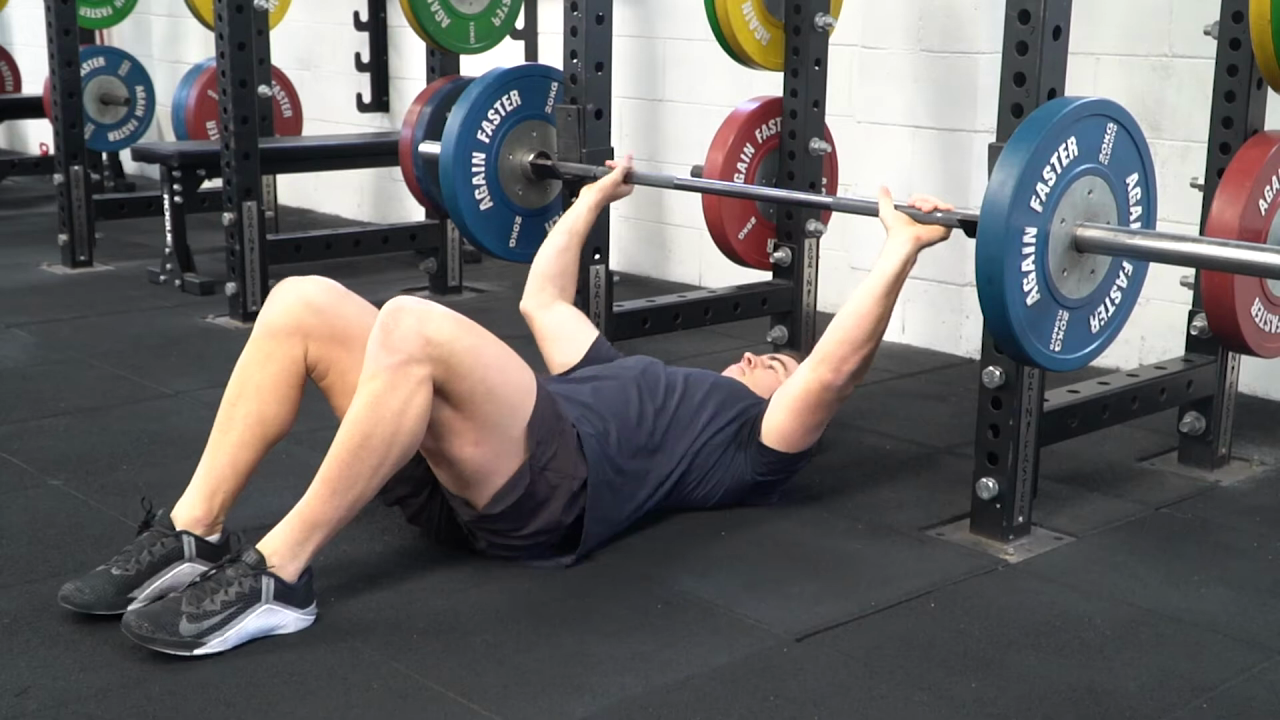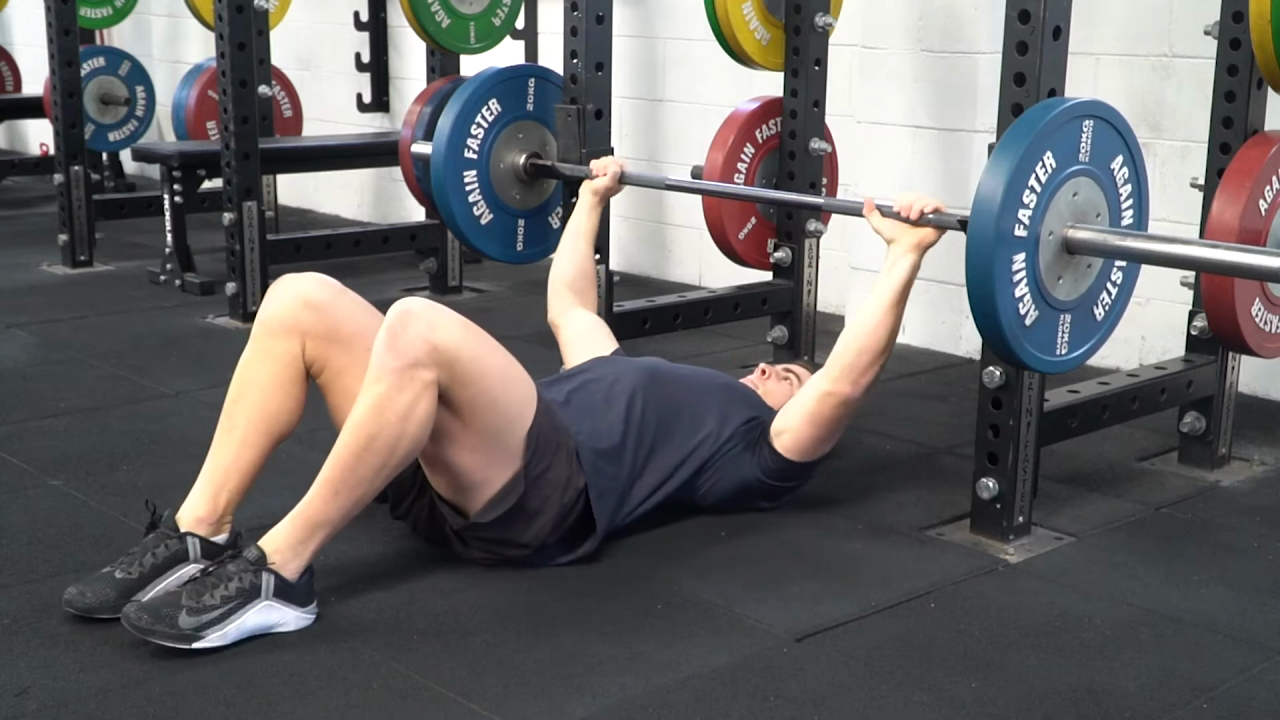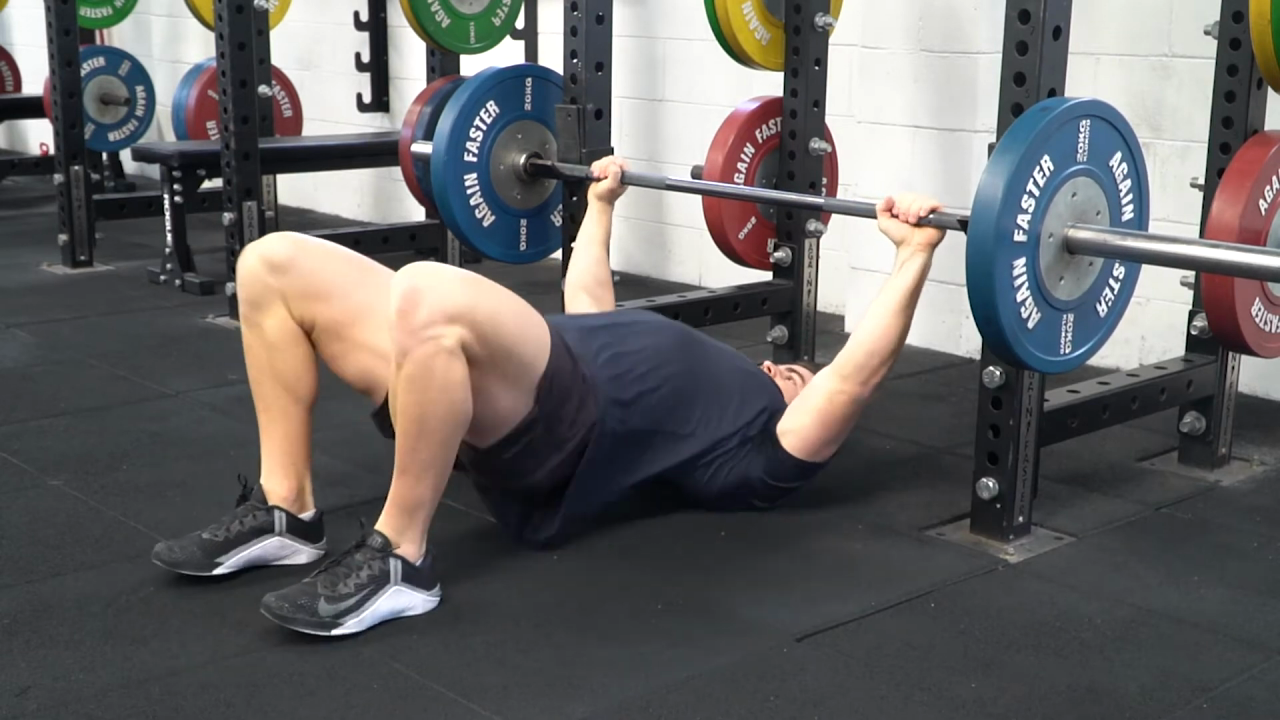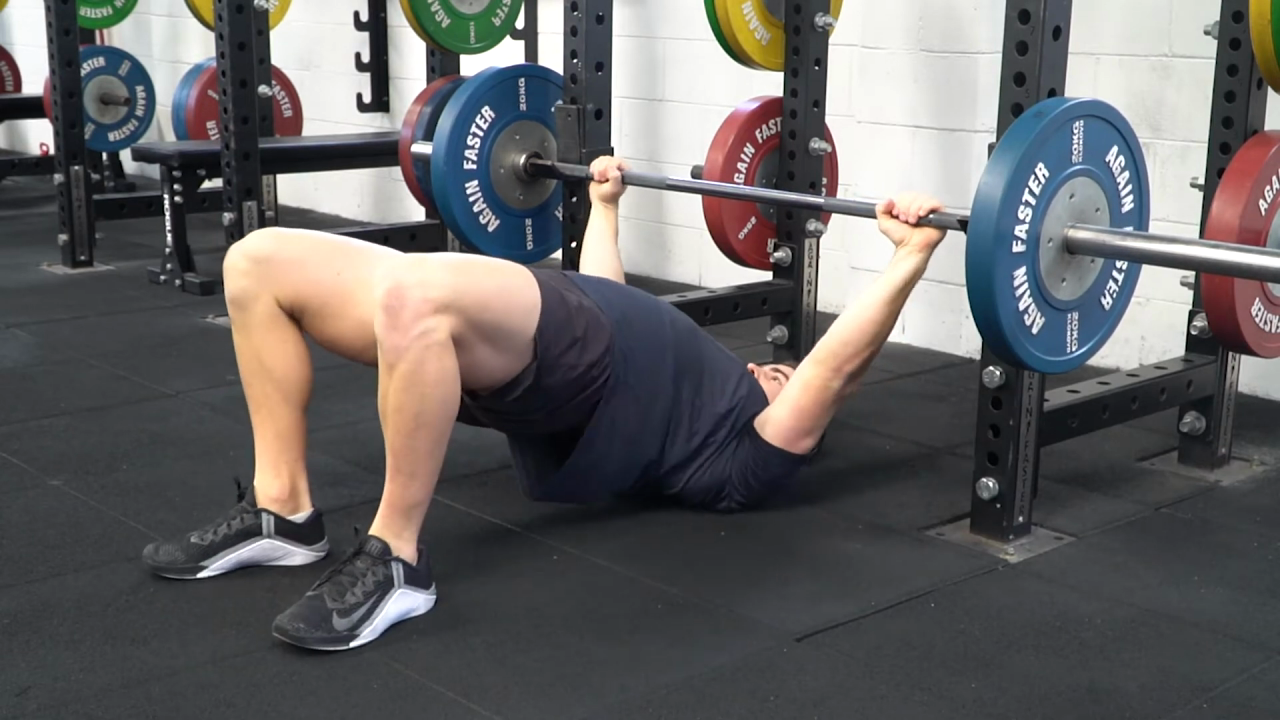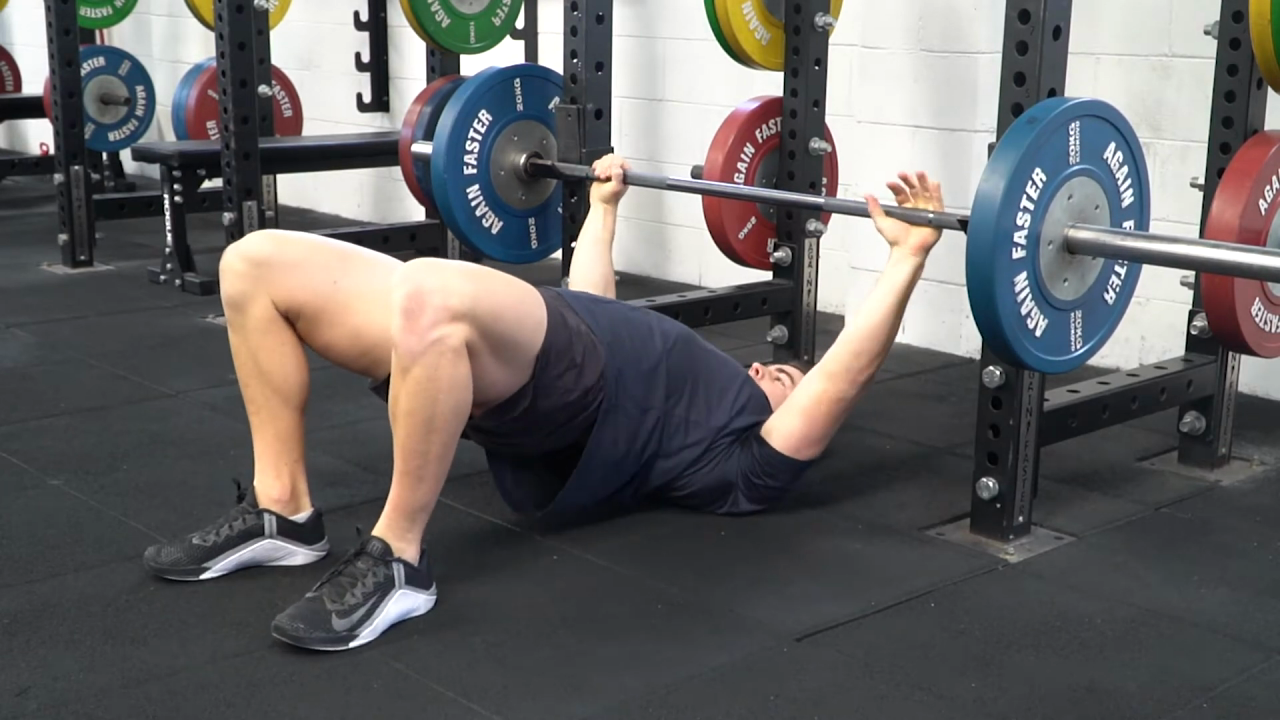
dt=1s
person 1, frame 1
left shoulder: (755, 446)
right shoulder: (621, 374)
left elbow: (838, 364)
right elbow: (542, 298)
left wrist: (902, 249)
right wrist: (590, 198)
left hip: (538, 485)
right hip: (449, 473)
left knee: (413, 323)
right knee: (303, 303)
left ankle: (275, 577)
right ankle: (190, 535)
person 1, frame 2
left shoulder: (764, 452)
right shoulder: (646, 383)
left elbow: (844, 382)
right elbow: (569, 310)
left wrist: (904, 255)
right wrist: (590, 204)
left hip: (538, 486)
right hip: (446, 471)
left knee: (417, 325)
right knee: (301, 301)
left ankle: (276, 573)
right ankle: (199, 536)
person 1, frame 3
left shoulder: (764, 451)
right shoulder: (669, 381)
left elbow: (854, 377)
right elbow: (584, 307)
left wrist: (914, 255)
right wrist: (599, 205)
left hip: (560, 414)
left knee: (428, 296)
right knee: (274, 263)
left ankle: (399, 558)
right ankle: (282, 513)
person 1, frame 4
right shoulder: (701, 393)
left elbow: (836, 367)
right elbow: (602, 295)
left wrist: (911, 256)
right wrist: (604, 203)
right hip: (487, 336)
left knee: (411, 296)
right knee: (258, 262)
left ankle: (394, 560)
right ankle: (282, 511)
person 1, frame 5
left shoulder: (752, 459)
right shoulder: (686, 386)
left elbow: (846, 374)
right elbow: (588, 304)
left wrist: (909, 253)
right wrist: (604, 205)
left hip: (568, 373)
right hip: (467, 343)
left knee: (429, 296)
right knee: (254, 264)
left ankle: (395, 559)
right ankle: (282, 513)
